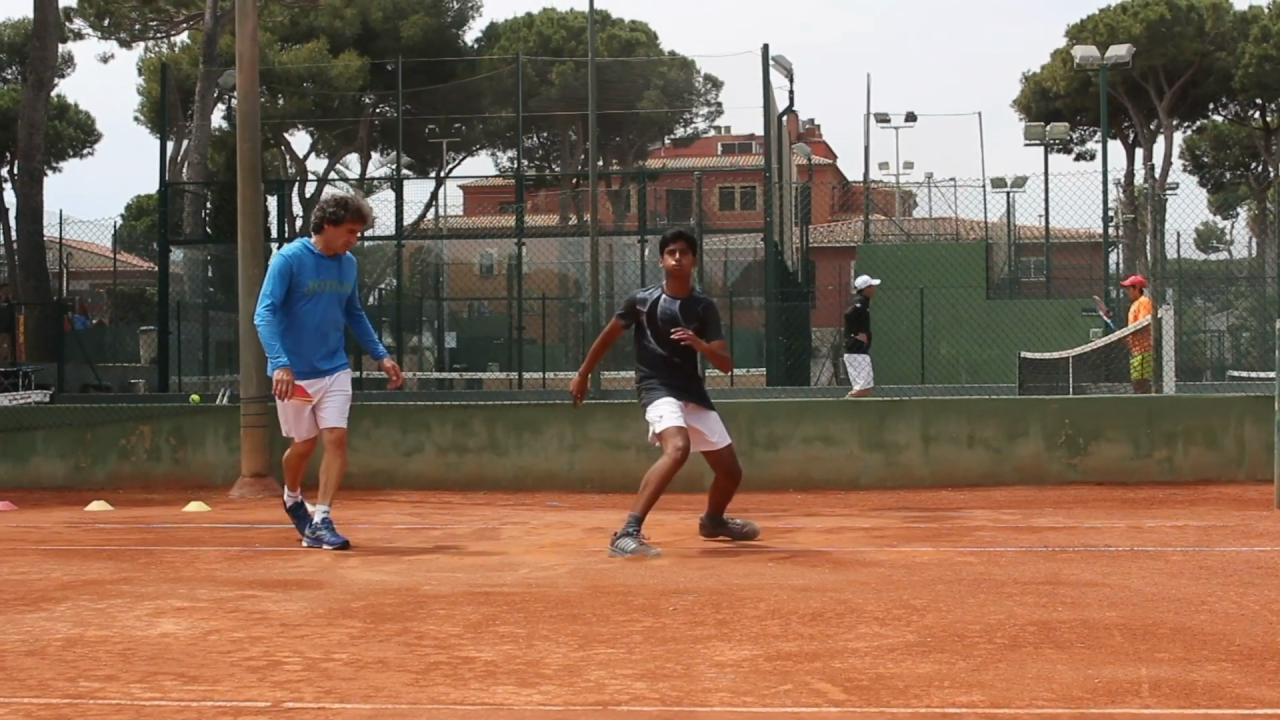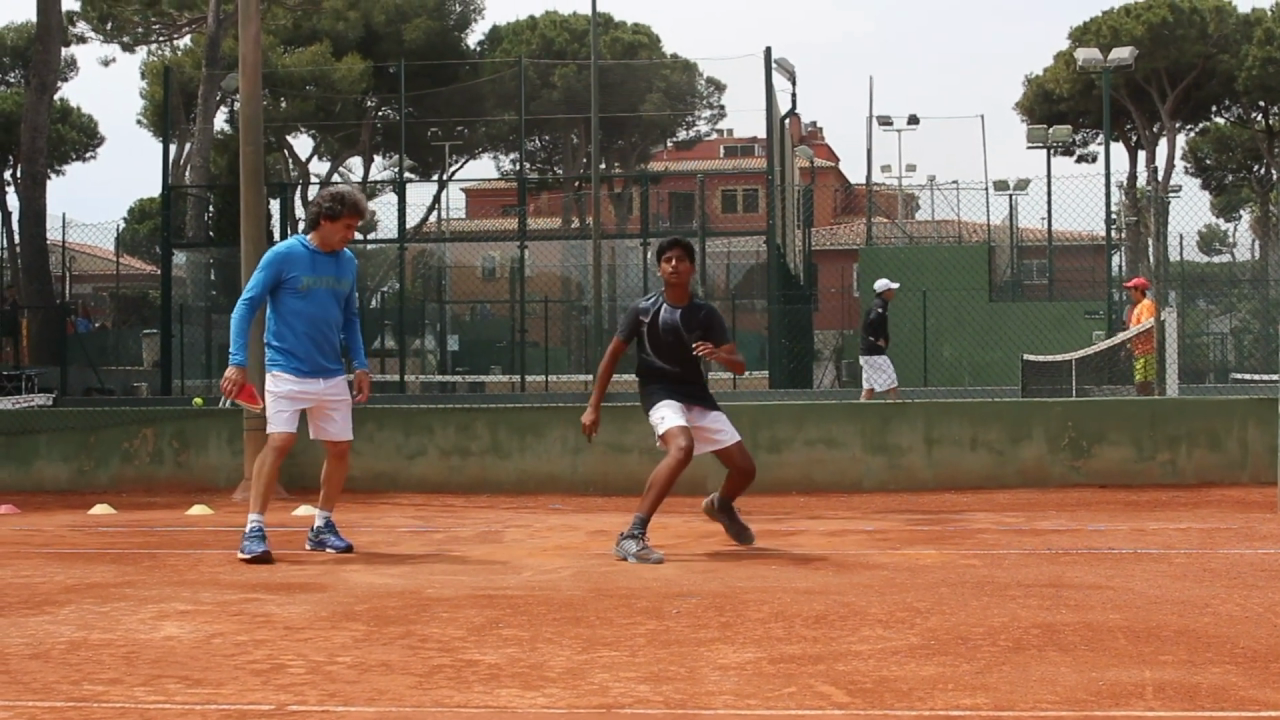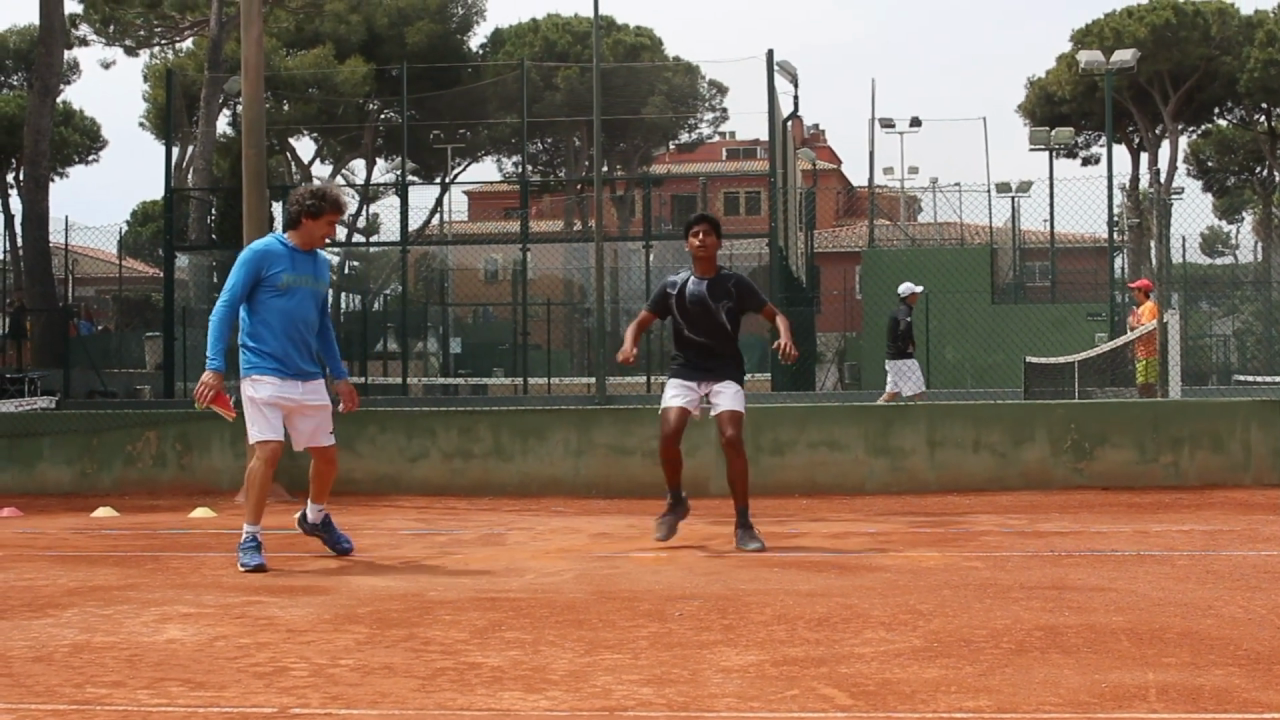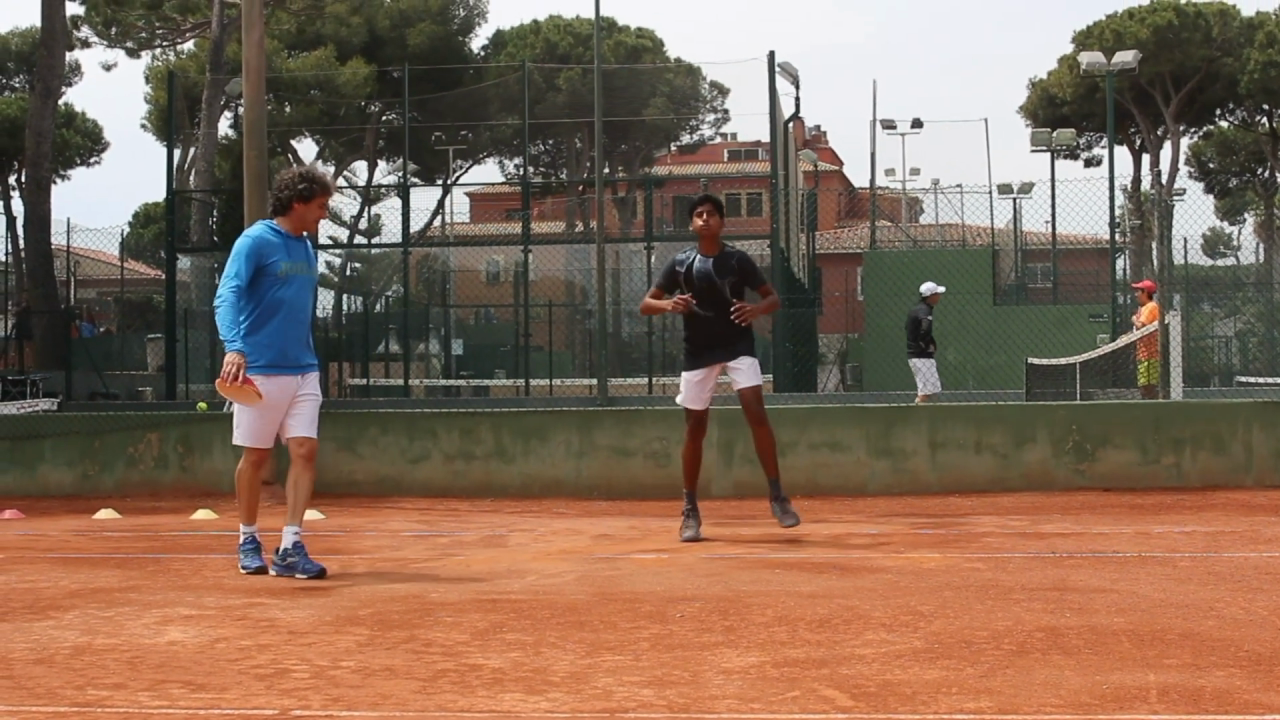
dt=0.3s
person 1, frame 1
left shoulder: (349, 264)
right shoulder: (289, 259)
left elbow: (355, 314)
right elbow: (265, 314)
left wrist: (381, 355)
right wrist: (280, 363)
left hip: (335, 370)
right hip: (296, 373)
left knee: (337, 439)
right knee: (303, 445)
left ankle: (321, 522)
right ankle: (293, 498)
person 1, frame 2
left shoulder: (348, 263)
right shoulder: (282, 256)
right elbow: (245, 307)
left wrist: (360, 365)
right wrist: (237, 361)
left hip: (332, 375)
right hip: (287, 371)
left knee: (339, 450)
right knee: (279, 443)
left ankle: (322, 526)
right ankle: (253, 530)
person 1, frame 3
left shoulder: (321, 264)
right shoulder: (259, 254)
right elbow: (223, 310)
left wrist: (340, 375)
right wrist: (214, 365)
left hip: (312, 379)
right hip: (264, 375)
left knee: (326, 454)
right knee: (267, 452)
left ankle: (315, 517)
right ankle: (250, 540)
person 1, frame 4
left shoulder: (307, 249)
right shoulder: (255, 241)
right elbow: (227, 296)
right wrist: (234, 347)
left hip: (304, 371)
right hip: (261, 371)
left knee: (305, 452)
right knee: (256, 455)
left ankle: (290, 548)
right ankle: (248, 540)
person 2, frame 1
left shoulder: (706, 308)
right shoulder: (642, 300)
left elbow: (725, 364)
right elbow: (608, 335)
left wrist: (700, 346)
right wrist: (582, 375)
left hip: (694, 392)
right hip: (657, 387)
left knee: (731, 472)
right knee: (678, 447)
left ankle: (713, 520)
right ankle: (628, 532)
person 2, frame 2
left shoulder: (708, 314)
right shoulder: (643, 310)
left elbow: (739, 365)
right elbow: (613, 355)
left wrist: (720, 355)
right wrist: (593, 406)
left hip: (699, 397)
right hip: (661, 393)
left knee: (744, 468)
right knee: (681, 449)
left ankle: (720, 505)
right ankle: (632, 535)
person 2, frame 3
left shoulder: (736, 282)
right shoulder: (673, 284)
left elbow: (774, 314)
right elbow: (639, 322)
left wrist: (785, 339)
right wrist: (628, 344)
left hip: (726, 372)
right hip: (685, 370)
left knee: (732, 439)
right knee: (669, 433)
left ankle: (744, 526)
right ankle: (675, 499)
person 2, frame 4
left shoulder: (739, 260)
right shoulder: (679, 263)
left elbow: (773, 297)
right elbow: (645, 304)
left wrist: (756, 309)
right wrist: (667, 305)
left hip: (738, 347)
right hip: (698, 353)
left knee: (756, 414)
right knee: (695, 430)
left ankle: (777, 495)
right ankle: (690, 507)
